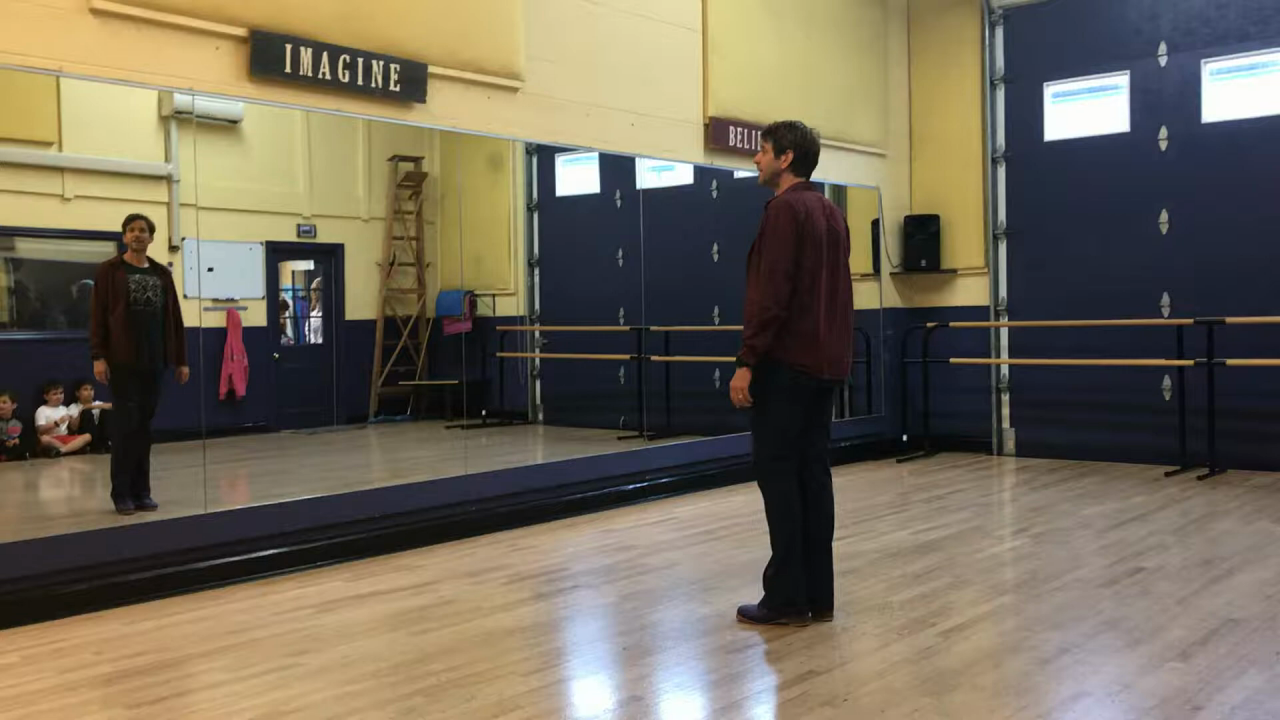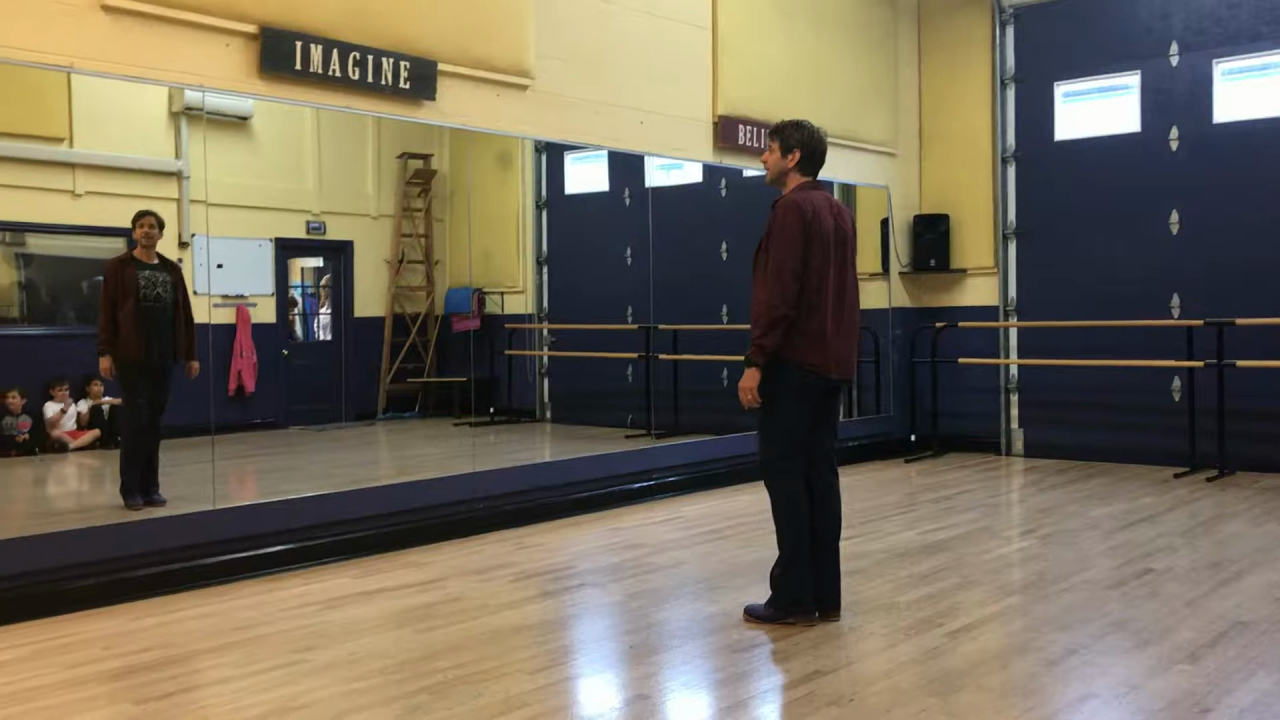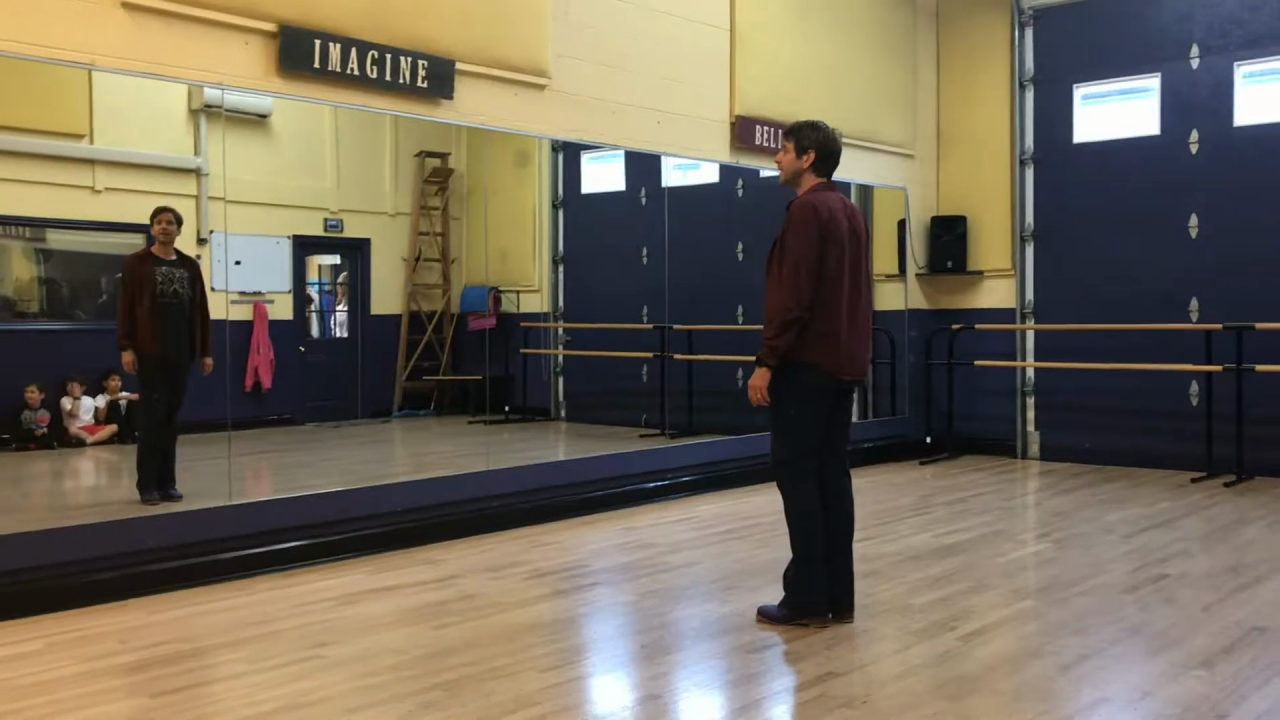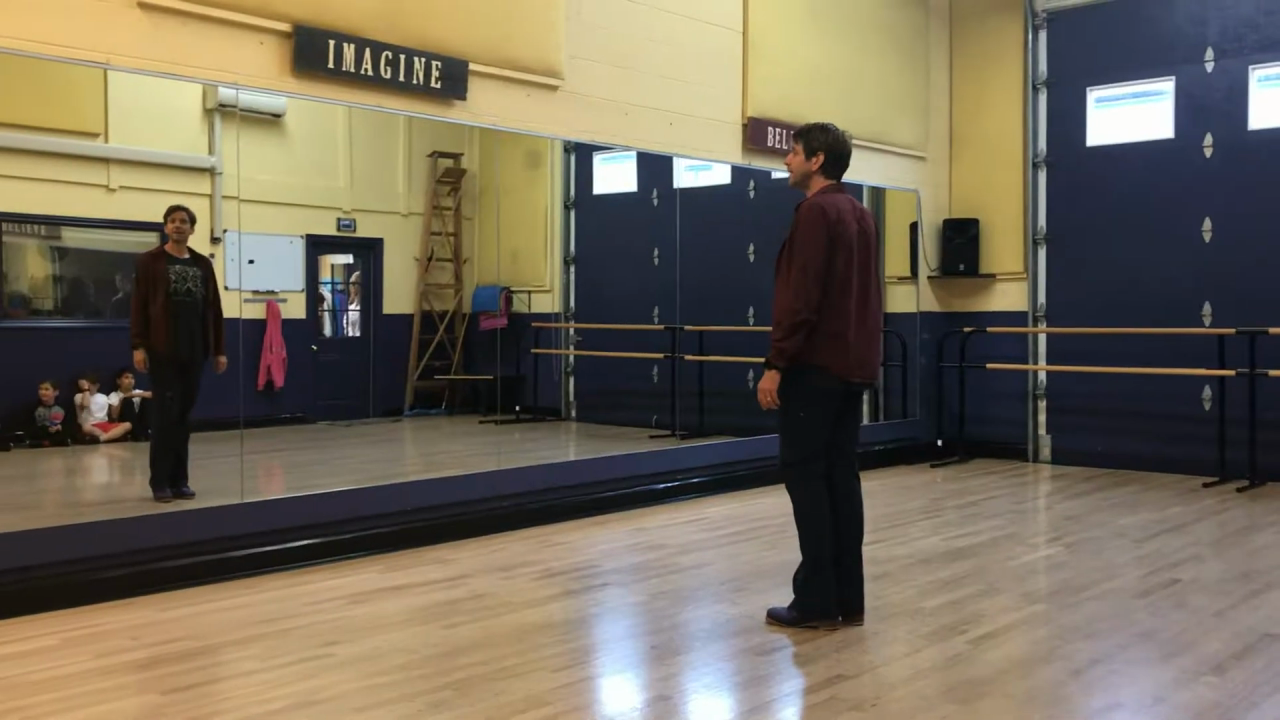
dt=0.3s
person 1, frame 1
left shoulder: (785, 209)
right shoulder: (832, 214)
left elbow: (771, 295)
left wrist: (747, 362)
left hip: (786, 364)
right hip: (825, 363)
left knee: (777, 474)
right knee: (813, 473)
left ankle: (787, 598)
right ankle: (818, 595)
person 1, frame 2
left shoulder: (792, 208)
right shoulder: (839, 212)
left elbow: (779, 295)
left wrist: (755, 362)
left hip: (793, 364)
right hip: (831, 363)
left knee: (784, 473)
right knee: (820, 472)
left ankle: (794, 598)
right ankle: (825, 594)
person 1, frame 3
left shoulder: (807, 210)
right shoulder: (851, 213)
left elbow: (793, 296)
left wrist: (766, 362)
left hip: (806, 365)
right hip: (844, 364)
left knee: (796, 474)
right knee: (832, 474)
left ankle: (807, 598)
right ankle: (838, 595)
person 1, frame 4
left shoulder: (815, 211)
right shoulder: (861, 215)
left elbow: (801, 299)
left wrist: (775, 364)
left hip: (815, 367)
right hip: (853, 366)
left knee: (805, 476)
right knee: (841, 476)
left ankle: (817, 601)
right ankle: (848, 599)
person 2, frame 1
left shoulder: (162, 274)
right shoulder: (109, 271)
left elbow: (174, 319)
right elbow: (98, 317)
left wrist: (181, 359)
right wrist: (98, 356)
left hip: (154, 361)
right hip: (122, 361)
left knee: (144, 426)
right knee: (125, 425)
left ankle: (141, 491)
right ankle: (122, 493)
person 2, frame 2
left shoulder: (172, 270)
right shoulder: (118, 267)
left elbow: (184, 314)
right elbow: (107, 313)
left wrist: (191, 354)
right wrist: (105, 352)
left hip: (164, 357)
right hip: (132, 357)
left knee: (154, 422)
right knee: (135, 421)
left ankle: (150, 487)
right ankle: (131, 489)
person 2, frame 3
left shoulder: (190, 266)
right shoulder: (137, 263)
left elbow: (201, 311)
right elbow: (126, 308)
left wrist: (205, 351)
right wrist: (126, 347)
left hip: (181, 352)
right hip: (150, 353)
left knee: (171, 417)
right knee: (152, 416)
left ankle: (167, 482)
right ankle: (147, 484)
person 2, frame 4
left shoulder: (203, 264)
right shoulder: (150, 261)
left elbow: (214, 309)
right elbow: (139, 307)
left wrist: (219, 349)
right wrist: (138, 346)
left hip: (195, 351)
right hip: (163, 351)
left knee: (184, 415)
right knee: (165, 414)
left ankle: (179, 480)
right ankle: (160, 481)
